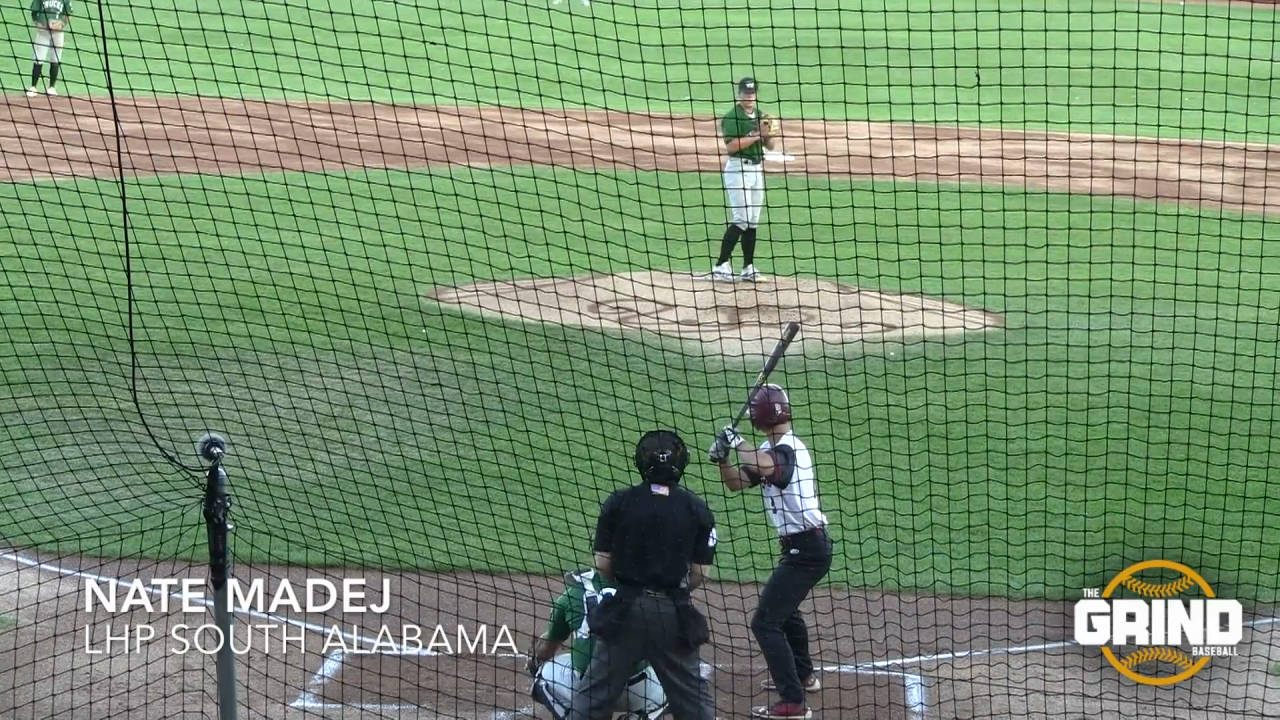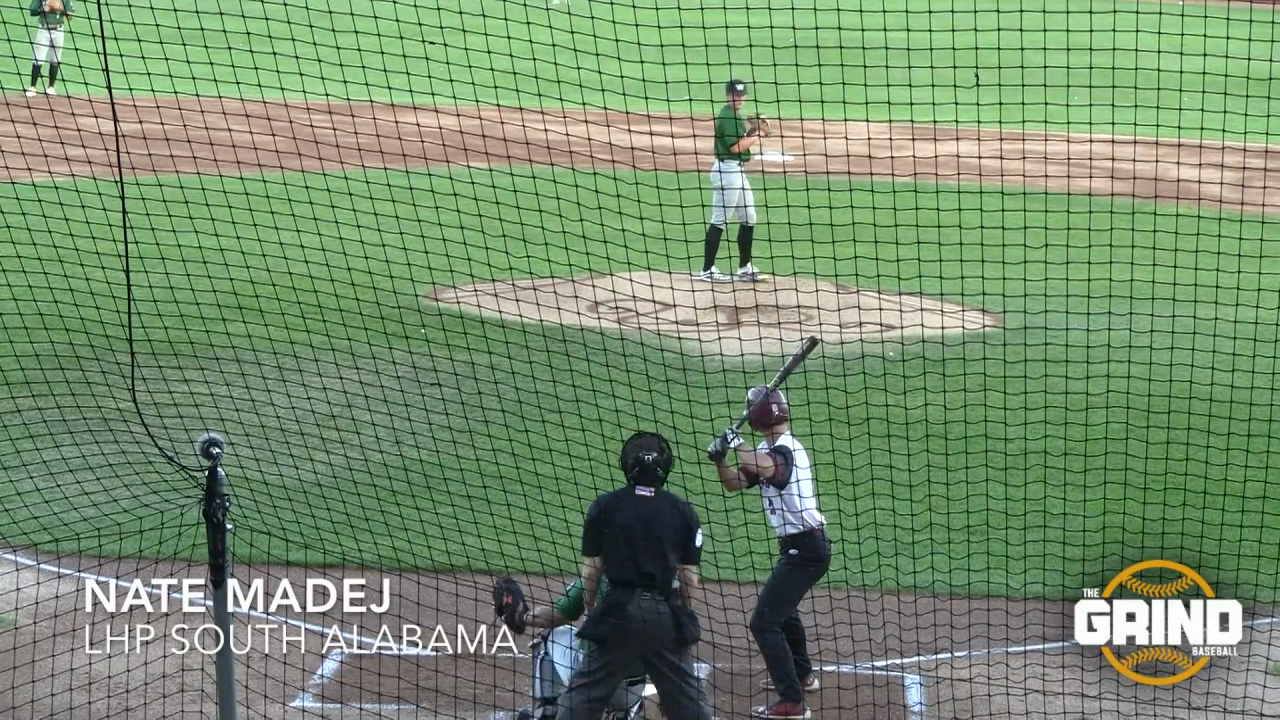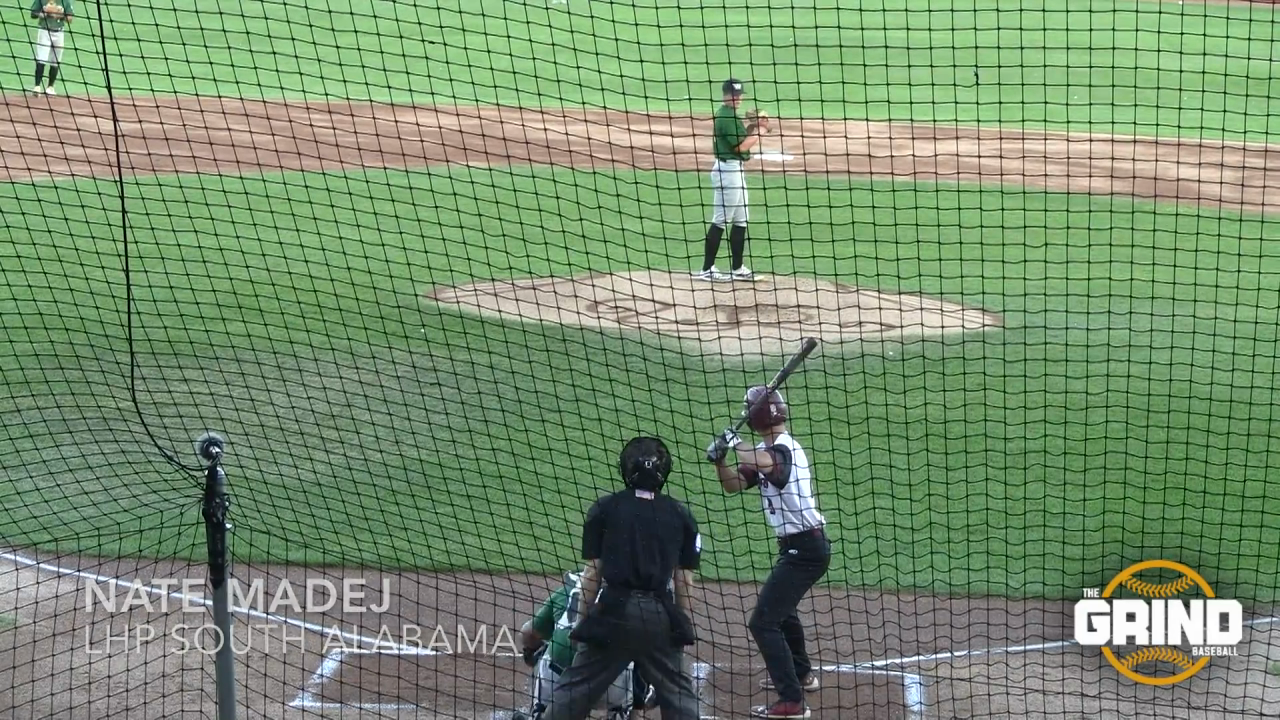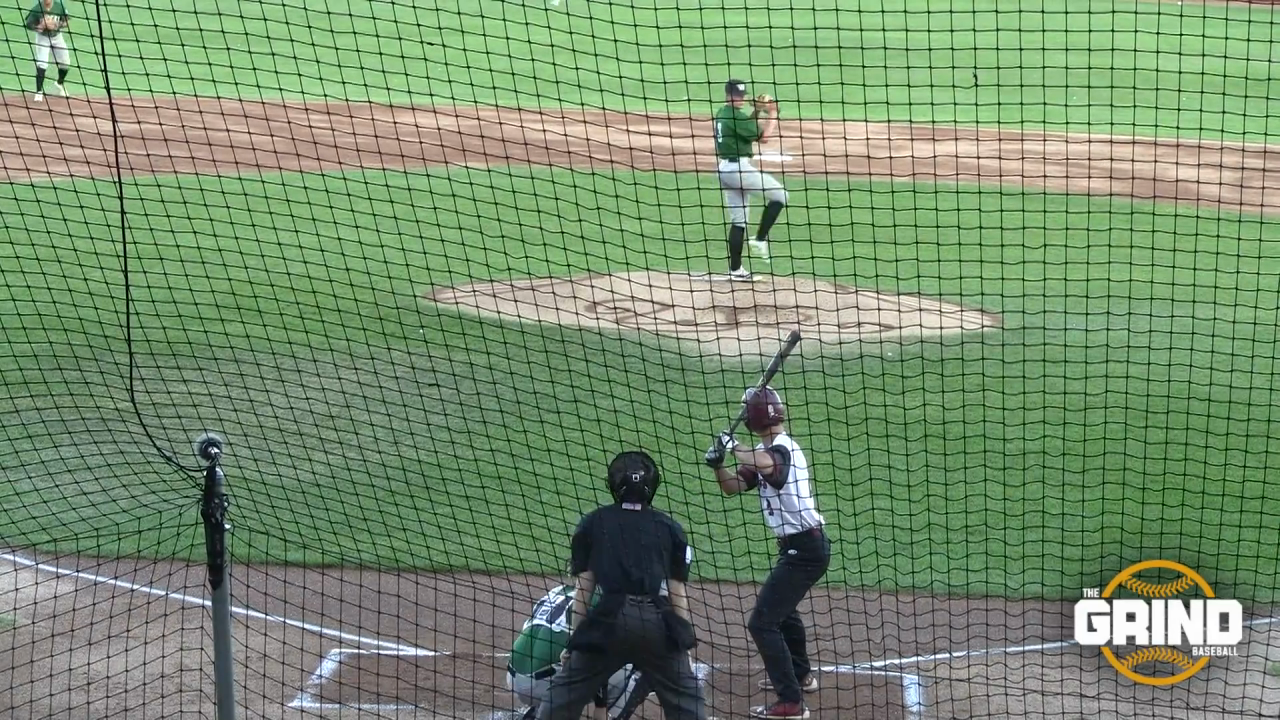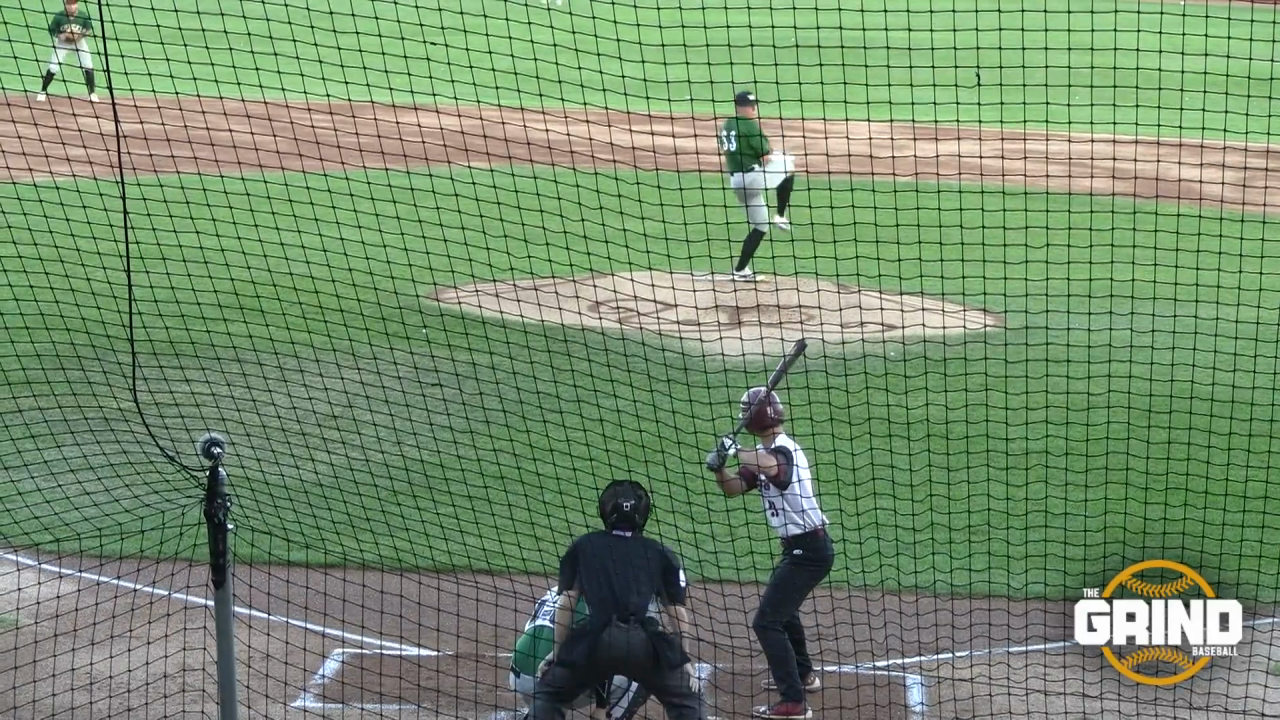
dt=0.5s
person 1, frame 1
left shoulder: (788, 449)
right shoulder: (771, 449)
left elbow: (766, 467)
right elbow: (737, 483)
left wrist: (737, 443)
right wrist: (723, 459)
left hip: (806, 548)
right hip: (804, 546)
left knee: (765, 622)
right knee: (784, 609)
right ankle: (803, 675)
person 1, frame 2
left shoulder: (786, 449)
right shoulder: (769, 450)
left elbow: (767, 469)
right elbow: (734, 483)
left wrist: (737, 444)
right wrist: (720, 458)
left hip: (805, 548)
right hip: (801, 546)
left knee: (763, 622)
right knee: (782, 609)
right ankle: (801, 674)
person 1, frame 3
left shoulder: (784, 448)
right shoulder: (767, 450)
left elbow: (766, 465)
right elbow: (734, 484)
left wrist: (736, 443)
right wrist: (720, 459)
left hip: (804, 548)
right hip: (800, 546)
left knee: (763, 621)
right knee: (781, 608)
right ankle: (801, 674)
person 1, frame 4
left shoulder: (783, 448)
right shoulder: (766, 451)
left elbow: (765, 466)
right elbow: (733, 487)
left wrist: (733, 446)
right wrist: (718, 463)
left hip: (804, 549)
right hip: (801, 546)
left knee: (762, 622)
right knee: (782, 609)
right ankle: (800, 675)
person 1, frame 5
left shoulder: (784, 449)
right shoulder: (764, 453)
left elbow: (770, 468)
right elbow: (733, 489)
left wrist: (735, 450)
right wrist: (719, 467)
left hip: (809, 549)
right hip: (800, 547)
left knee: (767, 621)
right knee: (782, 608)
right ankle: (803, 674)
person 2, frame 1
left shoulder: (618, 502)
right shoulder: (697, 509)
left elbow: (602, 563)
right elbow: (699, 574)
left hip: (626, 608)
right hip: (674, 612)
left knee: (595, 690)
right knee: (692, 694)
person 2, frame 2
left shoulder: (605, 506)
right shoulder: (683, 511)
left elbow: (591, 570)
right elbow: (689, 575)
left wrist: (590, 610)
right wrist: (685, 616)
left hip: (619, 610)
right hip: (665, 611)
left knee: (584, 692)
right knee: (687, 693)
person 2, frame 3
left shoulder: (604, 509)
right shoulder: (681, 515)
left elbow: (593, 573)
right elbow: (684, 581)
left wrist: (583, 619)
right wrist: (681, 624)
left hip: (614, 611)
right hip: (660, 614)
left knee: (574, 691)
right knee: (679, 696)
person 2, frame 4
left shoulder: (592, 523)
right shoulder: (669, 527)
left elbow: (583, 587)
right elbow: (677, 592)
left wrist: (574, 637)
right wrist: (683, 641)
left hip: (609, 619)
right hip: (656, 620)
left knee: (563, 694)
person 2, frame 5
left shoulder: (582, 546)
right shoulder: (660, 553)
left elbow: (566, 603)
right elbow: (677, 612)
left wrist: (557, 652)
right wrist: (685, 661)
left hip: (597, 640)
right hip: (644, 641)
left knee: (547, 694)
right knee: (686, 698)
person 3, frame 1
left shoulder: (760, 115)
right shoulder: (731, 117)
left elbow: (770, 146)
right elbow: (731, 146)
left wrist: (767, 133)
right wrist: (755, 134)
left hip: (757, 169)
right hip: (738, 169)
left knee: (753, 222)
right knee: (741, 221)
left ankle: (748, 268)
right ankle: (721, 265)
person 3, frame 2
left shoulder: (735, 116)
right shoulder: (726, 117)
right elbow: (736, 147)
left wrist: (753, 131)
right wrist: (758, 134)
left hip: (737, 170)
right hip: (727, 171)
left knee: (749, 219)
right knee: (719, 221)
left ankle: (745, 267)
right ankle: (707, 269)
person 3, frame 3
left shoulder: (730, 115)
right shoulder: (726, 116)
left elbow: (740, 138)
right elbow: (741, 146)
left wrist: (753, 127)
right wrist: (761, 130)
left hip: (734, 170)
right hip: (728, 171)
left knee: (740, 221)
right knee: (720, 221)
left ankle: (738, 268)
right ankle: (707, 269)
person 3, frame 4
left shoulder: (722, 114)
right shoulder: (735, 116)
left elbow: (744, 126)
right elbow: (764, 137)
left wrist: (757, 112)
right wrist: (771, 114)
left hip: (725, 170)
right hip: (738, 167)
left knee: (738, 221)
right knee: (778, 195)
left ankle: (736, 269)
right ankle: (761, 238)
person 3, frame 5
left shoulder: (726, 126)
right shoulder: (749, 125)
right elbow: (766, 158)
right wrist: (773, 156)
left hip: (736, 181)
right hip: (752, 176)
left knee: (760, 226)
right knee: (787, 164)
left ankle: (741, 269)
right ankle: (780, 215)
